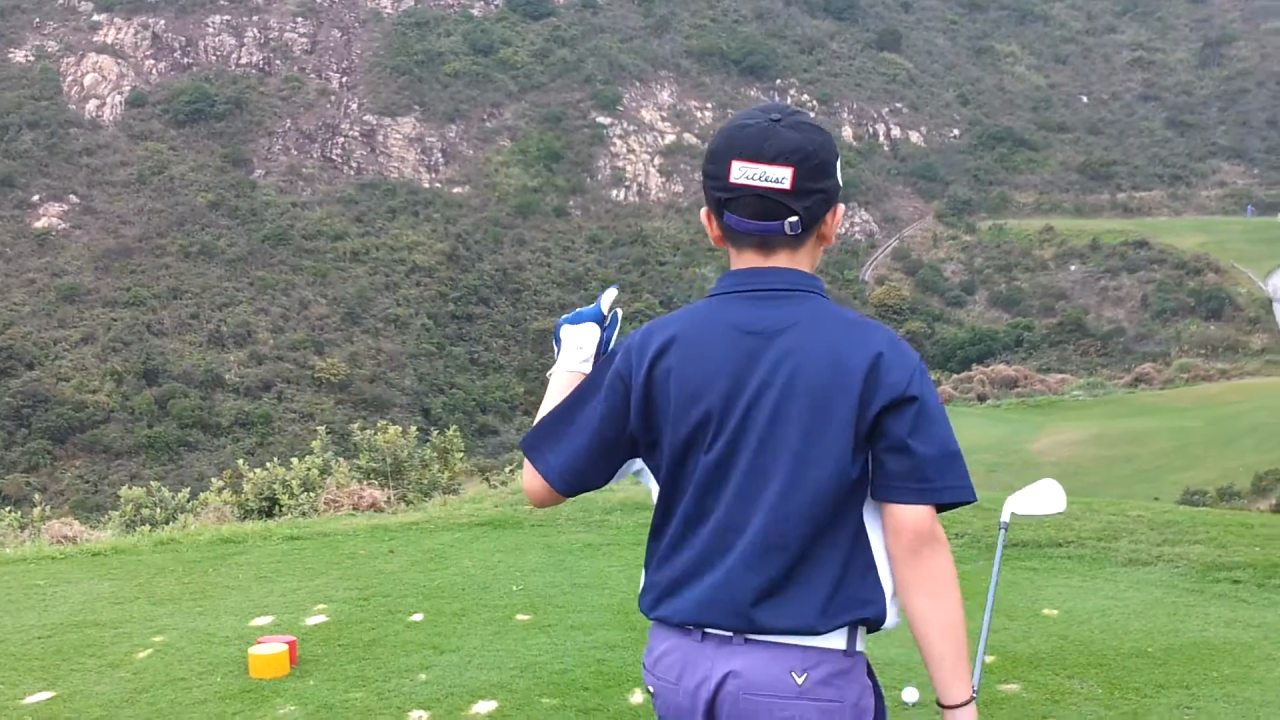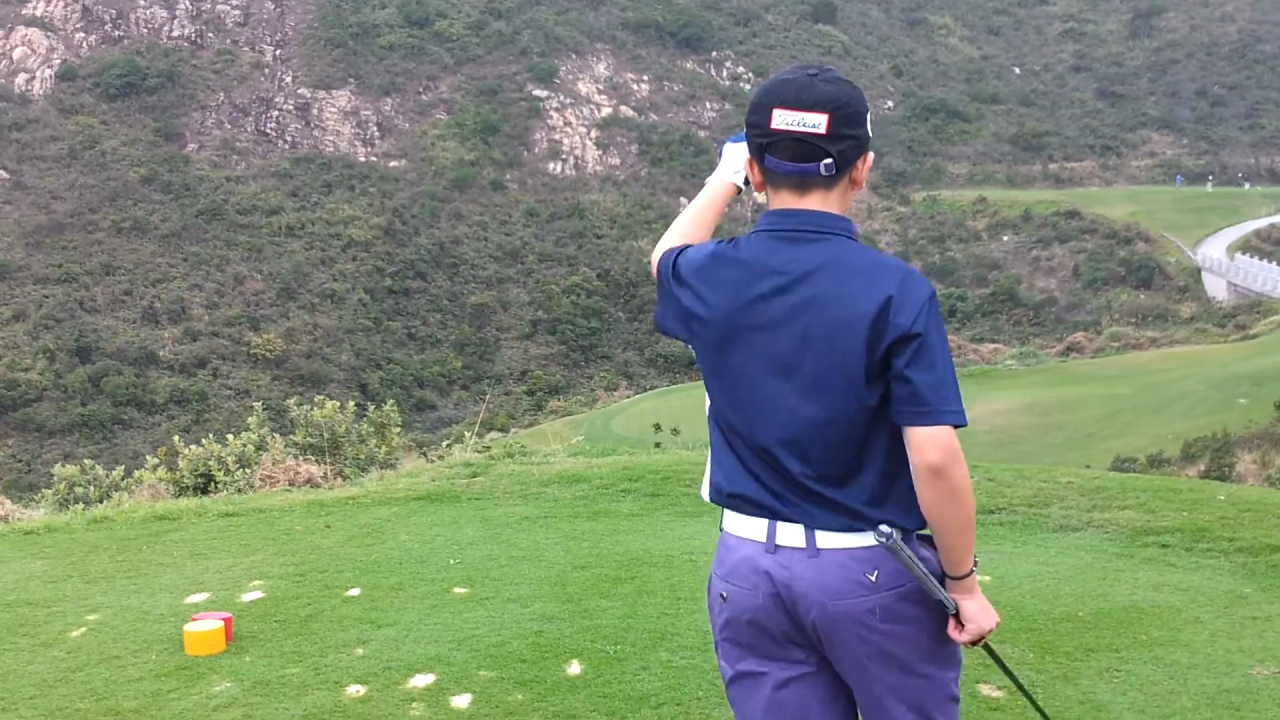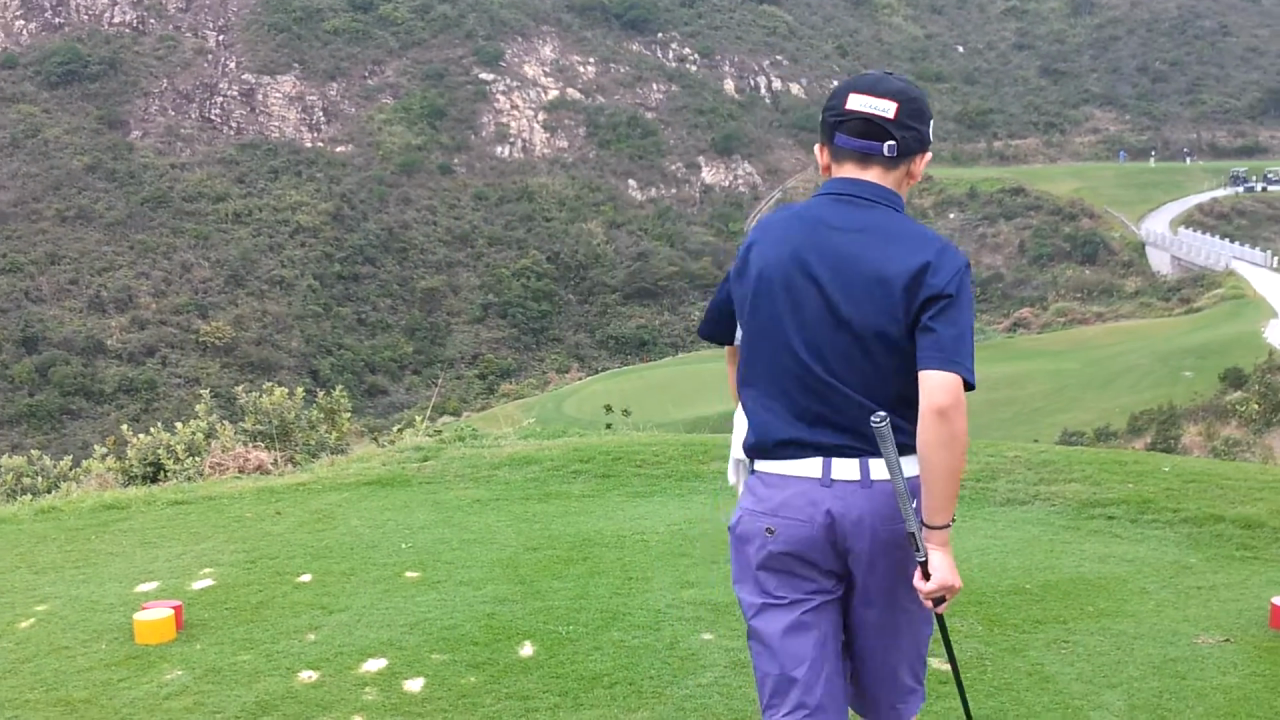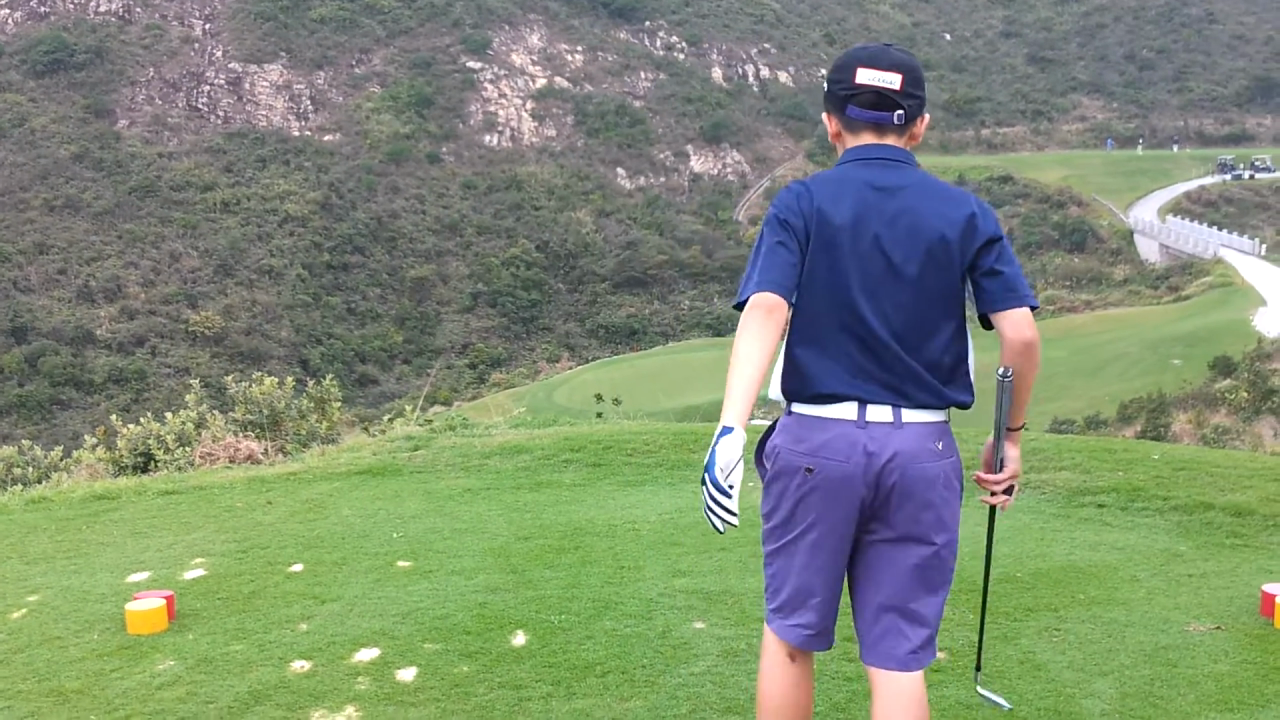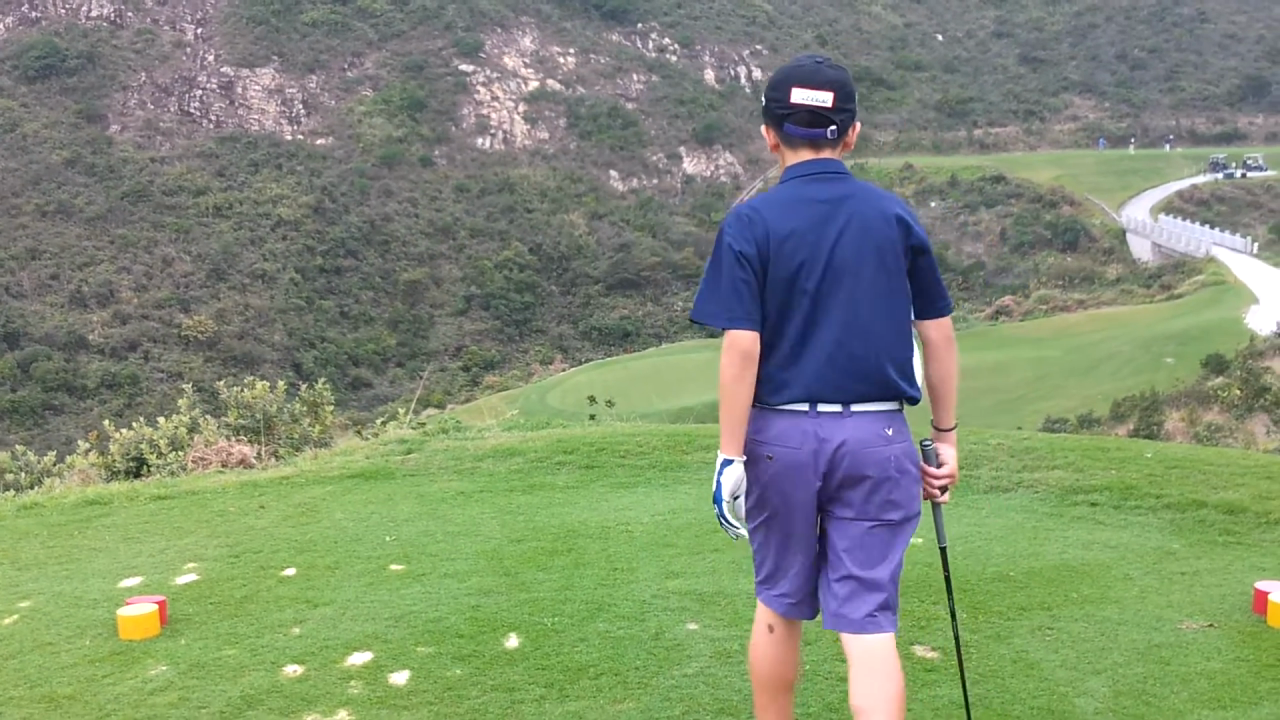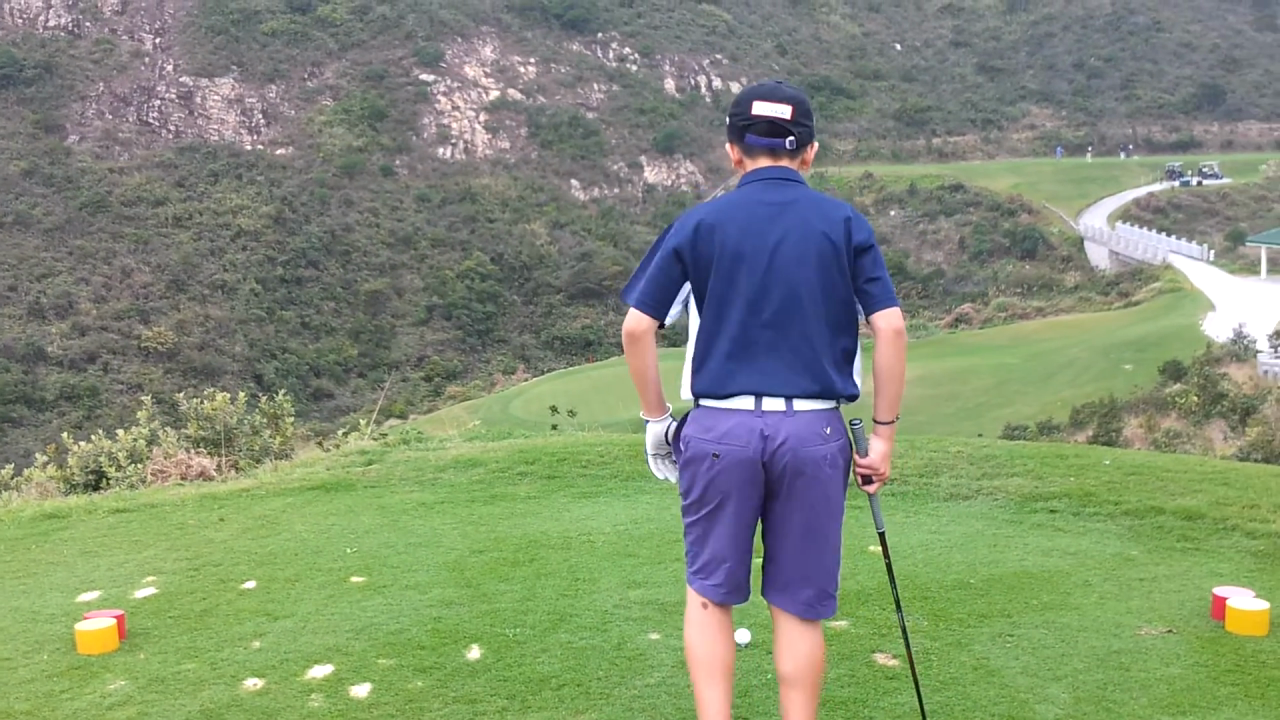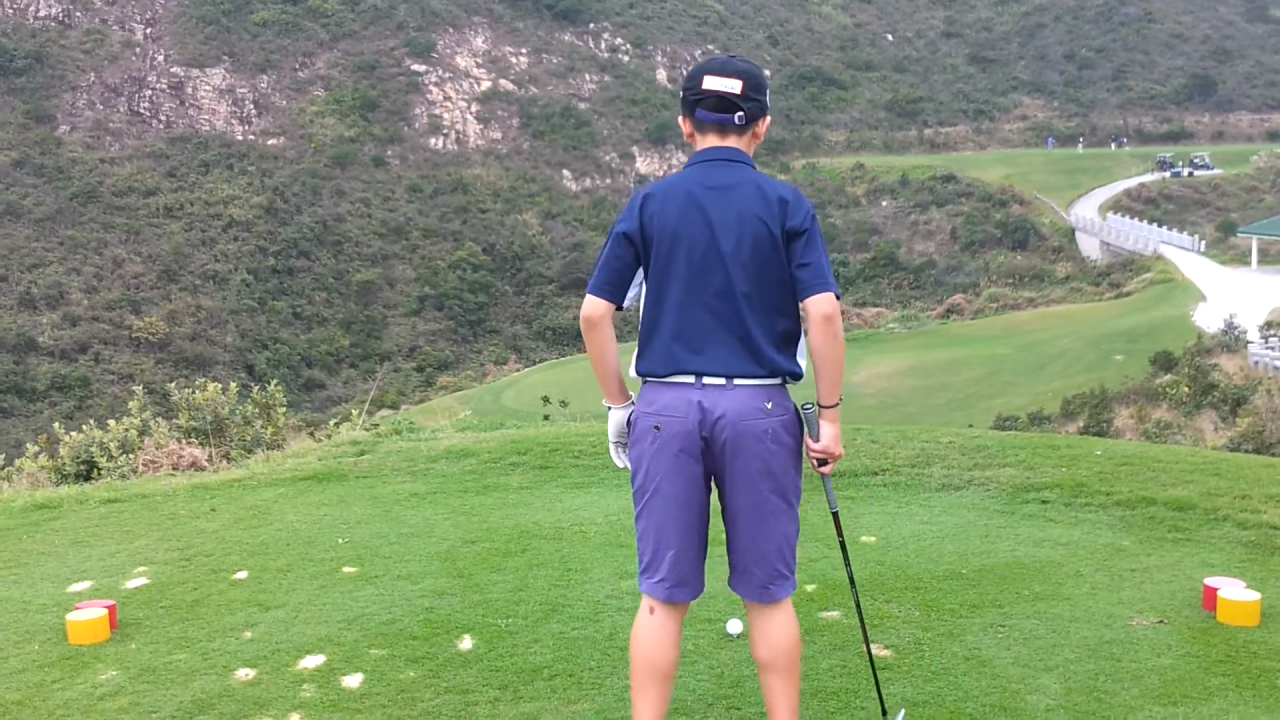
dt=0.4s
person 1, frame 1
left shoulder: (652, 349)
right shoulder: (877, 358)
left elbow: (540, 485)
right elbow: (915, 543)
left wrist: (571, 364)
left hip: (678, 661)
person 1, frame 2
left shoulder: (710, 278)
right shoulder: (895, 291)
right elbow: (934, 461)
left wrist: (725, 173)
right wrist: (964, 583)
left hip: (746, 566)
right hip: (869, 570)
person 1, frame 3
left shoulder: (765, 239)
right shoulder: (936, 260)
right elbow: (940, 404)
right wrist: (939, 537)
left hip: (781, 501)
right hip: (887, 504)
person 1, frame 4
left shoulder: (800, 202)
right shoulder: (966, 213)
left elbow: (765, 314)
right elbow: (1022, 335)
left wrist: (730, 427)
right wrist: (1011, 437)
left hip: (815, 441)
right hip: (920, 448)
left knee: (791, 634)
right knee: (898, 656)
person 1, frame 5
left shoulder: (750, 222)
right shoulder: (896, 217)
left elbow: (741, 348)
right elbow: (938, 336)
left wrist: (730, 456)
right wrist: (946, 437)
left hip: (781, 437)
right hip: (874, 438)
left knee: (779, 607)
right knee: (868, 628)
person 1, frame 6
left shoulder: (699, 224)
right shoulder: (845, 222)
left elbow: (636, 328)
right elbow: (890, 330)
left wrist: (656, 417)
right wrist: (884, 432)
left hip: (722, 429)
right hip: (813, 432)
left knee: (709, 593)
right knee: (798, 608)
person 1, frame 7
left shoulder: (648, 203)
right shoulder: (786, 204)
left elbow: (594, 314)
right elbow: (823, 314)
left wrist: (617, 404)
right wrist: (829, 415)
left hip: (667, 409)
right hip: (758, 409)
left knee: (663, 593)
right knee: (767, 593)
